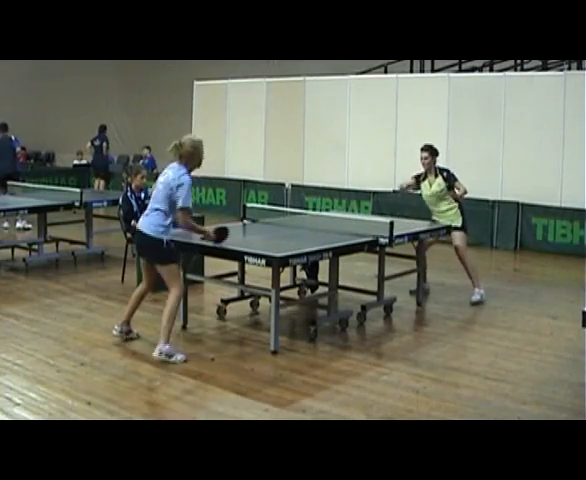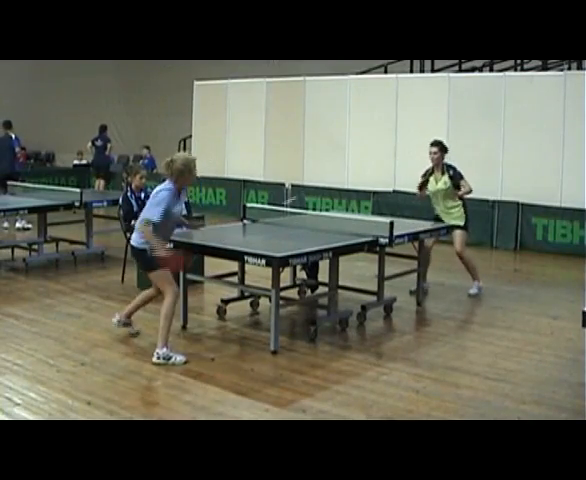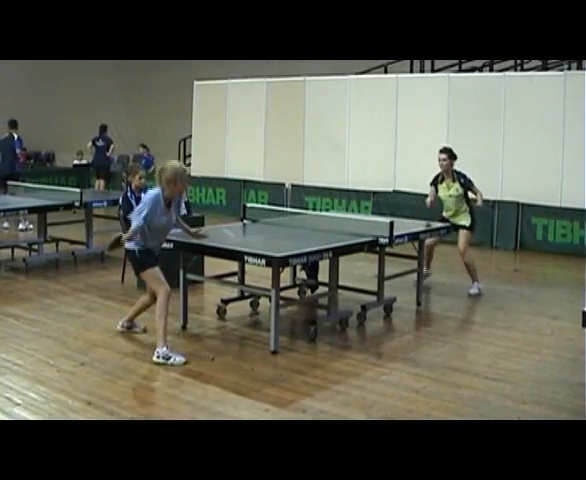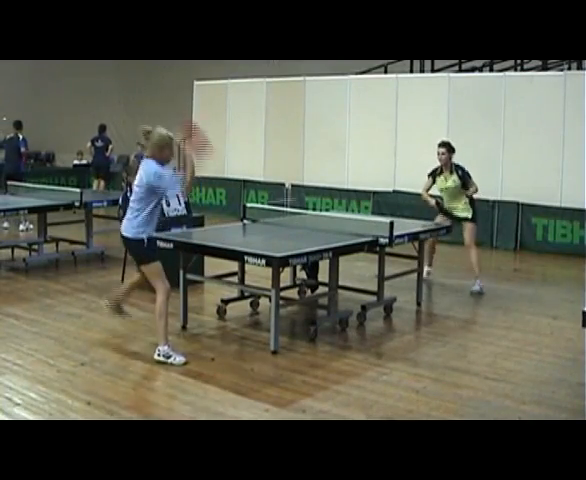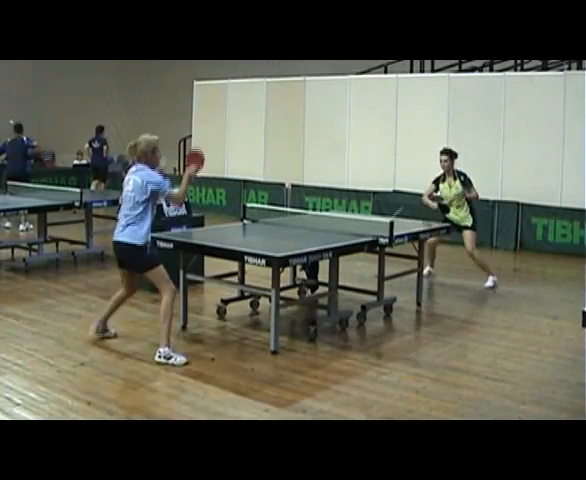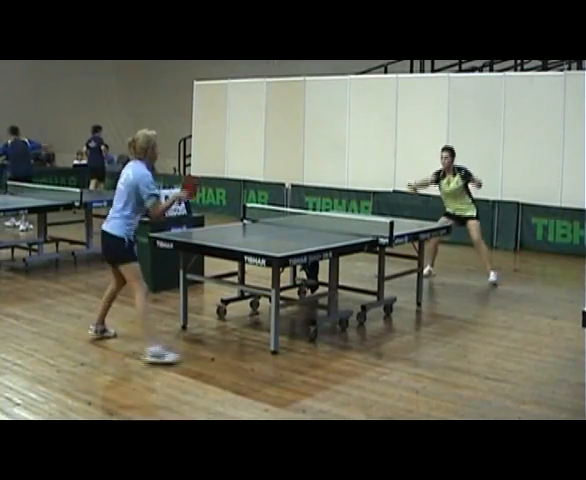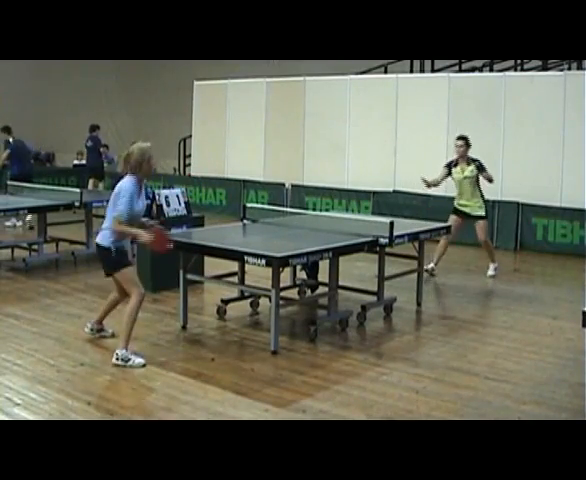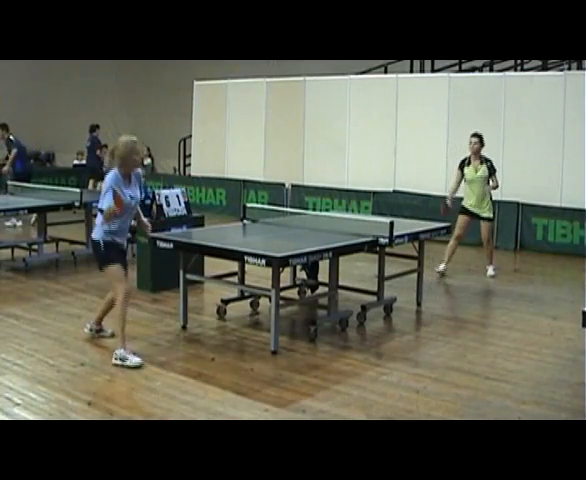
dt=0.2s
person 1, frame 1
left shoulder: (171, 168)
right shoulder: (184, 179)
right elbow: (183, 221)
right wrist: (205, 232)
left hip: (143, 230)
right hip: (156, 236)
left knee: (147, 283)
right knee: (176, 289)
left ankle: (123, 326)
right ankle: (163, 346)
person 1, frame 2
left shoulder: (179, 190)
right shoulder: (165, 194)
right elbow: (143, 227)
left wrist: (187, 223)
right wrist: (159, 246)
left hip: (145, 245)
right hip: (146, 246)
left knee: (158, 289)
right knee: (171, 292)
left ankle: (123, 317)
right ankle: (161, 351)
person 1, frame 3
left shoulder: (175, 198)
right shoulder: (151, 199)
right elbow: (134, 229)
left wrist: (190, 231)
right wrist: (127, 237)
left hip: (151, 249)
right hip: (138, 250)
left knee: (154, 294)
right knee: (164, 292)
left ankle: (126, 322)
right ankle: (162, 350)
person 1, frame 4
left shoulder: (150, 165)
right shoulder: (155, 170)
right elbow: (185, 188)
right wrist: (189, 158)
left hip: (134, 233)
right hip: (138, 236)
left knee: (145, 275)
right knee: (162, 287)
left ankle: (115, 300)
right ankle: (162, 348)
person 1, frame 5
left shoulder: (133, 172)
right shoulder: (149, 176)
right elbow: (177, 200)
right wrist: (187, 176)
left hip: (120, 241)
right hip: (135, 243)
left knee: (130, 288)
right knee: (168, 290)
left ankle: (100, 326)
right ankle: (164, 350)
person 1, frame 6
left shoulder: (130, 167)
right shoulder: (143, 174)
right elbow: (156, 212)
right wrist: (177, 197)
left hip: (110, 232)
right hip: (120, 236)
left knee: (119, 282)
right knee: (140, 289)
left ankle: (98, 326)
right ankle: (152, 348)
person 1, frame 7
left shoulder: (138, 184)
right shoulder: (128, 188)
right elbow: (116, 226)
left wrist: (146, 226)
right wrist: (138, 234)
left hip: (114, 246)
right hip: (111, 246)
left knee: (123, 292)
right knee: (137, 293)
left ankle: (95, 325)
right ankle: (122, 352)
person 1, frame 8
left shoulder: (137, 175)
right shoulder: (112, 179)
right elbow: (106, 216)
left wrist: (141, 219)
right wrist: (112, 210)
left hip: (119, 240)
right hip: (104, 240)
left knee: (119, 291)
right knee: (123, 291)
left ankle: (95, 325)
right ankle: (121, 352)
person 2, frame 1
left shoulder: (445, 173)
right shoulder: (420, 178)
left elbow: (464, 190)
right elbow: (404, 186)
left wrist: (455, 196)
right wrist: (406, 186)
left hip: (455, 218)
right hip: (437, 220)
left knee: (461, 253)
left ankle: (478, 290)
right ankle: (423, 284)
person 2, frame 2
left shoulder: (451, 171)
right shoulder: (428, 174)
left elbow: (468, 188)
right elbow: (422, 194)
left wrist: (458, 194)
right wrist: (421, 190)
left hip: (458, 215)
right hip: (441, 216)
left knee: (459, 251)
right knee: (425, 247)
left ankle: (477, 282)
right ankle: (423, 283)
person 2, frame 3
left shoulder: (461, 178)
right shoulder: (437, 179)
left elbow: (478, 193)
right elbow: (431, 198)
left wrist: (479, 202)
right wrist: (429, 201)
left hip: (465, 217)
right hip: (447, 217)
left knee: (462, 250)
right knee: (429, 243)
left ankle: (476, 284)
right ankle: (426, 270)
person 2, frame 4
left shoulder: (460, 170)
right shoulder: (435, 173)
left elbow: (474, 187)
right elbow: (424, 192)
left wrist: (469, 194)
right wrist: (431, 201)
left hip: (466, 209)
right hip: (447, 209)
left knee: (469, 243)
right knee: (431, 238)
left ankle: (477, 282)
right ankle: (428, 267)
person 2, frame 5
left shoulder: (462, 177)
right shoulder: (439, 180)
left elbow: (475, 195)
right elbow: (425, 197)
left wrist: (465, 197)
right wrist: (432, 204)
left hip: (466, 218)
right hip: (449, 217)
left knee: (470, 250)
right knee: (431, 242)
left ankle: (491, 276)
right ankle: (430, 268)
person 2, frame 6
left shoulder: (462, 171)
right shoulder: (438, 174)
left elbow: (478, 183)
right elbow: (426, 181)
left wrist: (477, 183)
right wrist: (415, 185)
left hip: (469, 210)
right hip: (451, 212)
left knee: (477, 240)
right knee: (434, 237)
left ankle: (492, 272)
right ankle: (430, 267)
person 2, frame 7
left shoulder: (475, 163)
right shoulder: (451, 165)
left elbow: (490, 180)
right elbow: (439, 180)
left wrist: (487, 177)
right wrist: (430, 183)
left hip: (477, 206)
right hip: (460, 206)
left knee: (483, 239)
right knee: (447, 235)
left ankle: (493, 264)
right ankle: (433, 265)
person 2, frame 8
left shoulder: (488, 163)
right shoulder: (463, 163)
left elbow: (496, 183)
right elbow: (456, 183)
left wrist: (493, 185)
right wrist: (449, 198)
left hip: (485, 206)
right hip: (468, 204)
left knee: (486, 239)
right knee: (457, 235)
left ankle: (490, 266)
right ankle: (444, 265)
